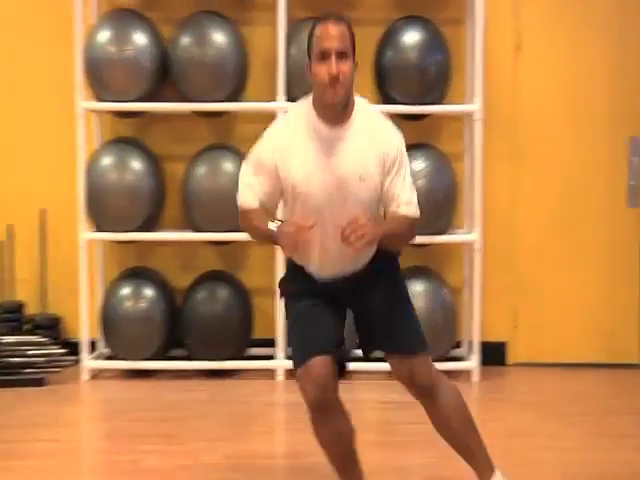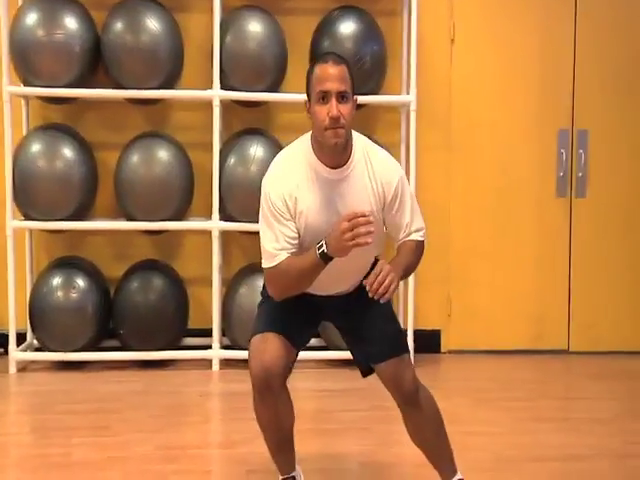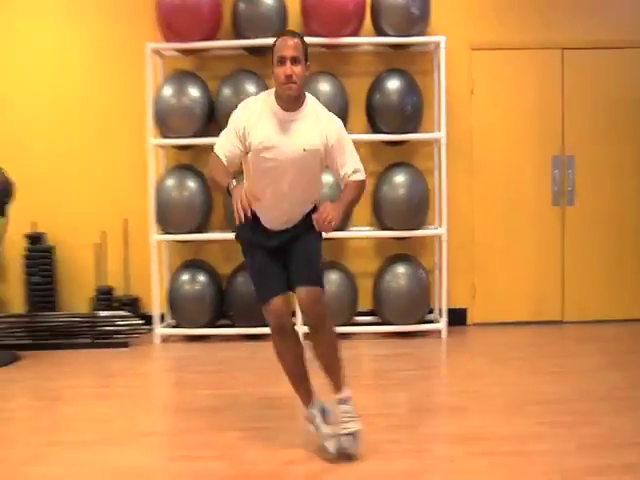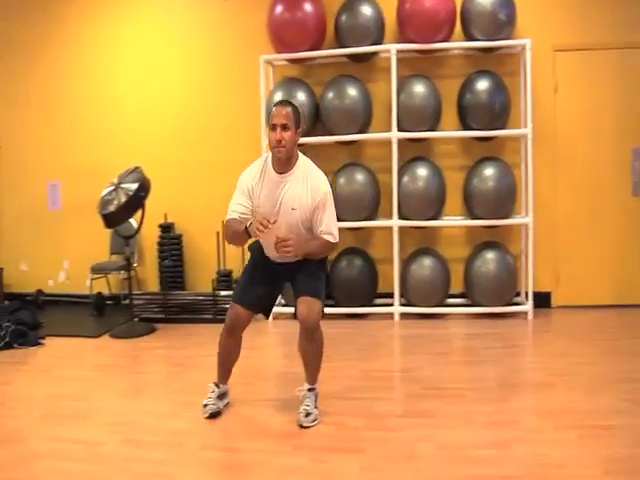
dt=0.4s
person 1, frame 1
left shoulder: (382, 134)
right shoulder: (280, 139)
left elbow: (405, 225)
right elbow: (247, 208)
left wrist: (376, 231)
right wrist: (276, 230)
left hip: (372, 271)
right hip: (309, 280)
left knee: (422, 378)
right knee: (317, 388)
person 1, frame 2
left shoulder: (383, 168)
right shoulder: (281, 178)
left elbow: (414, 238)
right elbow: (276, 285)
left wrist: (395, 268)
right wrist: (329, 249)
left hip: (359, 286)
right hip: (293, 287)
left knee: (404, 383)
right knee: (265, 369)
person 1, frame 3
left shoulder: (328, 124)
right shoulder: (248, 114)
left elbow: (357, 180)
right elbow: (219, 165)
left wrist: (339, 208)
right wrist: (233, 189)
left hip: (303, 226)
right hip: (258, 229)
left knee: (313, 308)
right knee: (278, 315)
left ankle: (343, 399)
right ankle: (313, 407)
person 1, frame 4
left shoulder: (316, 182)
right shoulder: (252, 176)
left elbow: (329, 243)
right elbow: (229, 232)
left wrist: (299, 246)
right wrist: (248, 229)
left hip: (308, 259)
right hip: (266, 257)
left knee: (309, 318)
right knee: (234, 320)
left ankle: (311, 392)
right ankle: (221, 387)
